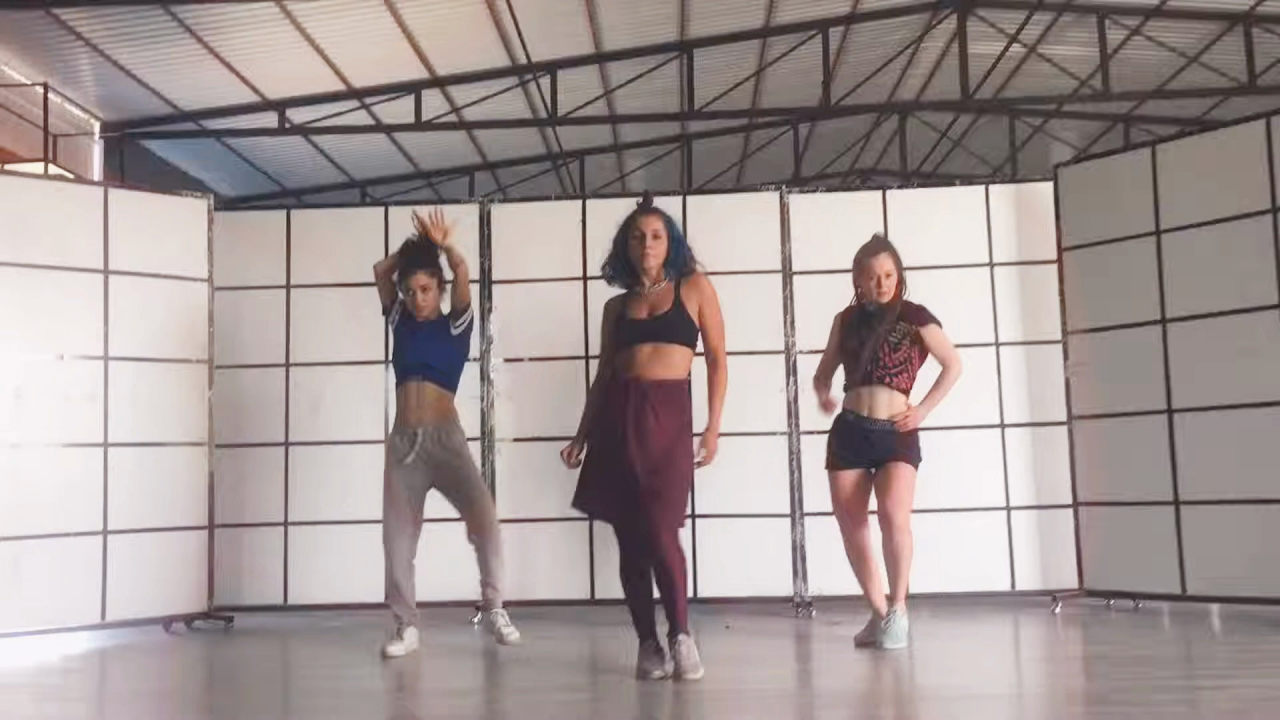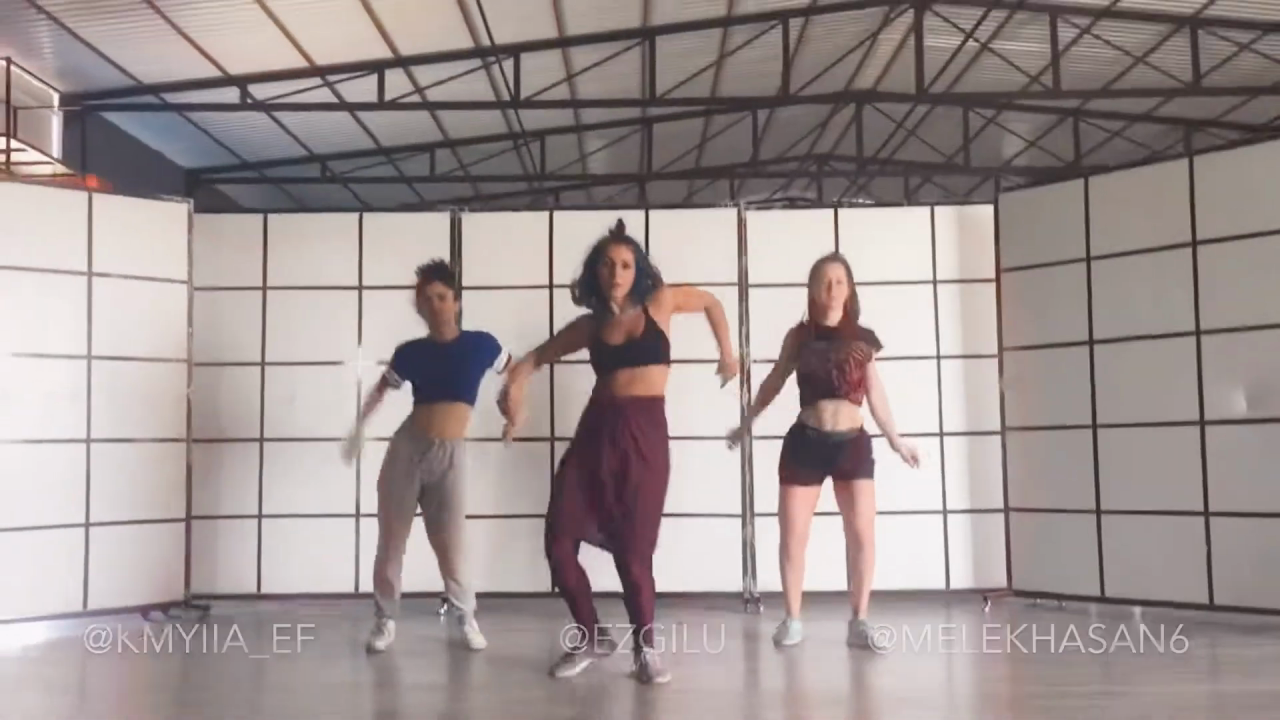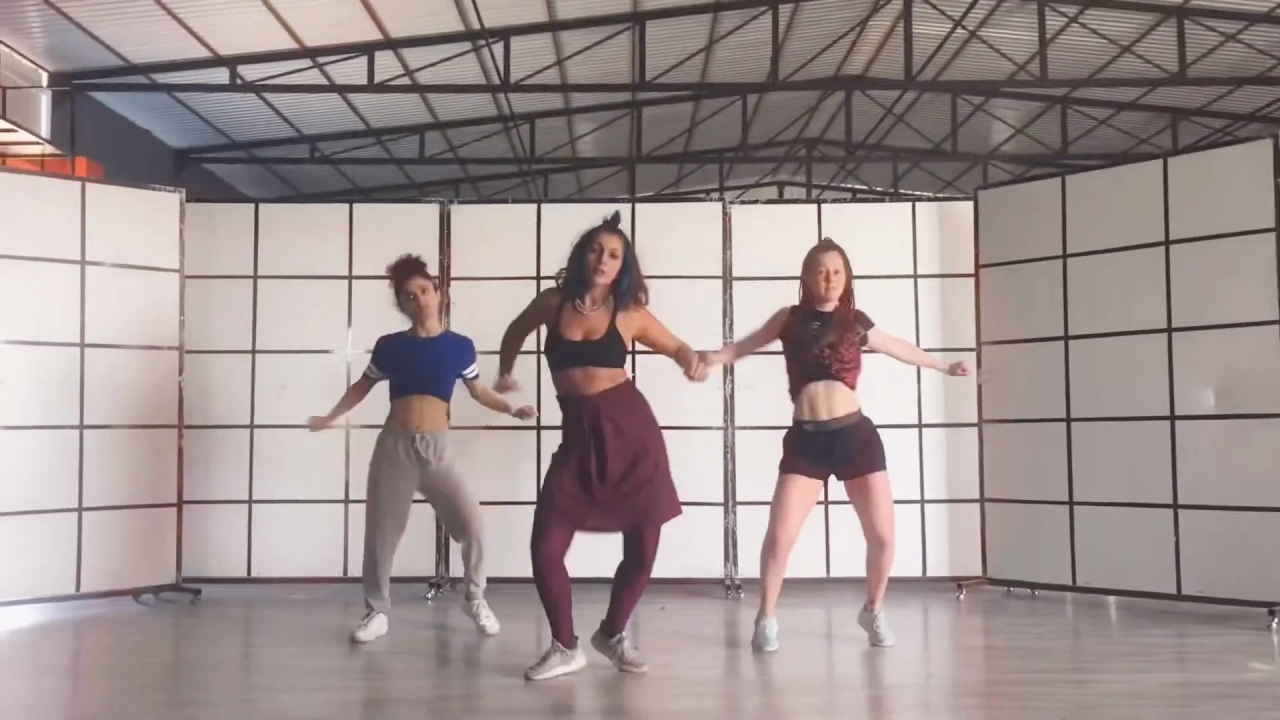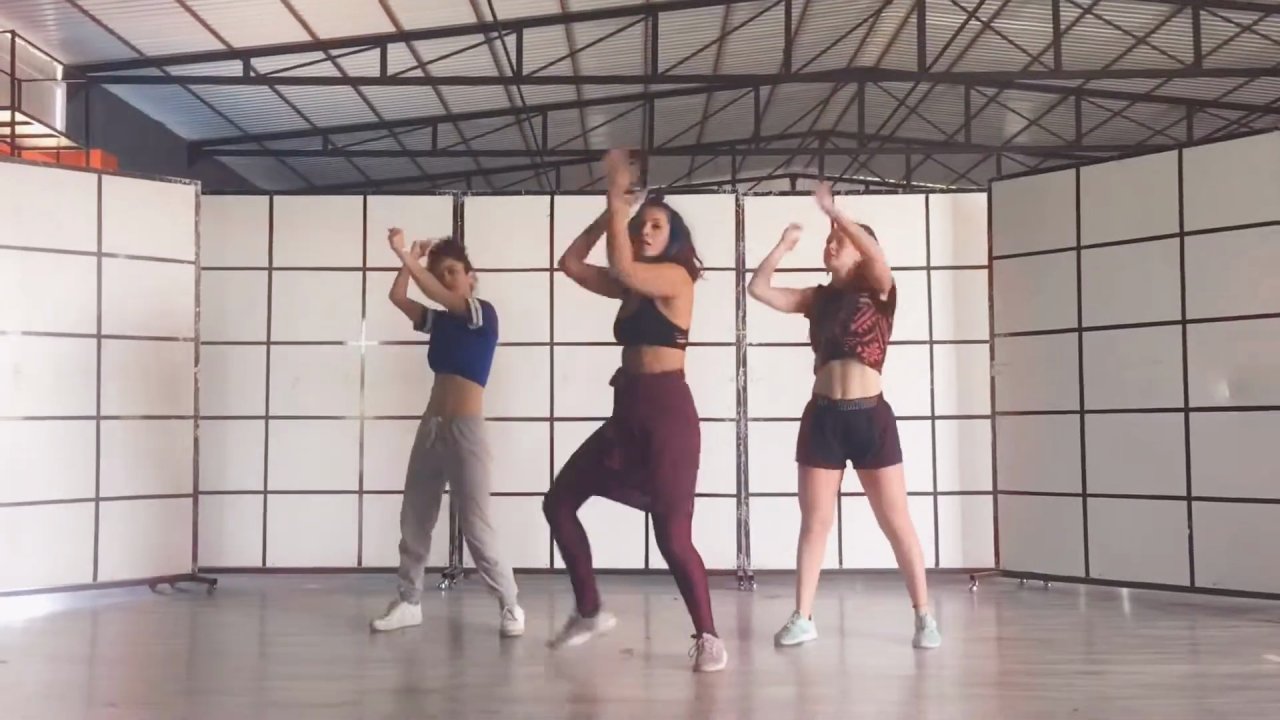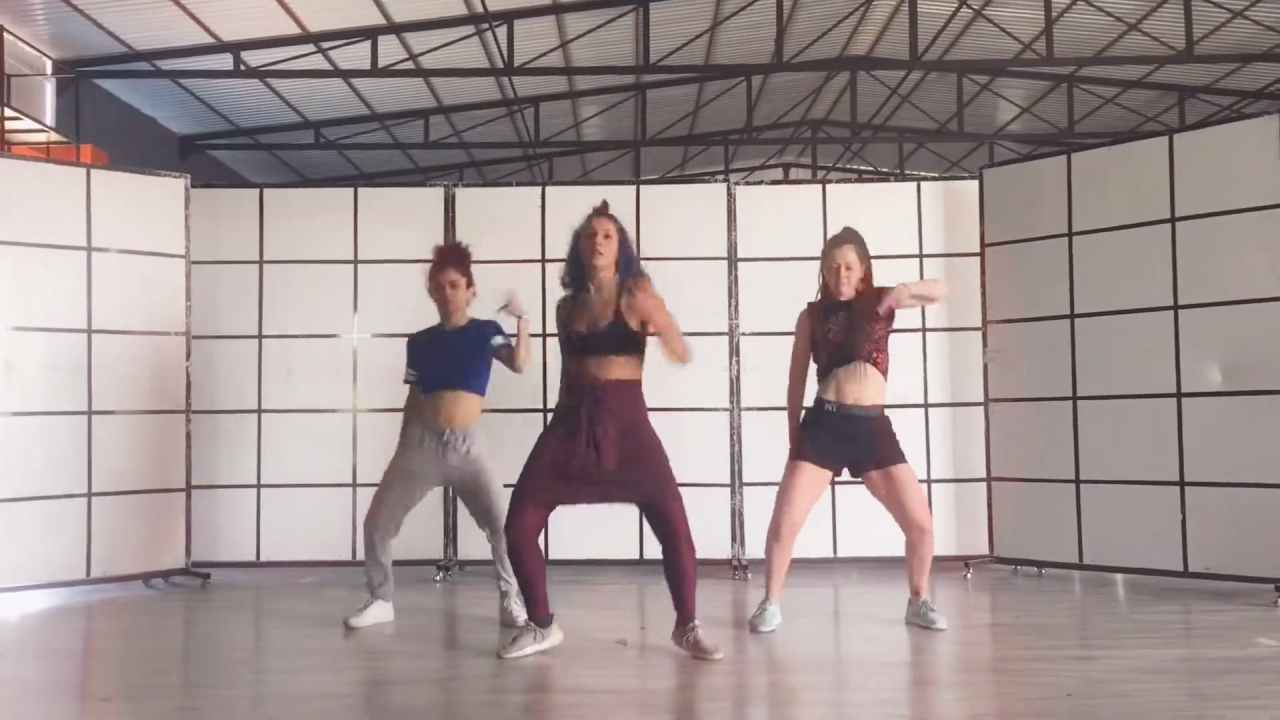
dt=1s
person 1, frame 1
left shoulder: (695, 287)
right shoulder: (616, 306)
left elbow: (717, 360)
right elbow: (603, 374)
left wrist: (713, 426)
right wrist: (581, 435)
left hip: (670, 415)
right hip: (616, 418)
left knee: (660, 531)
right knee: (630, 539)
left ankle: (680, 636)
right ankle: (649, 644)
person 1, frame 2
left shoulder: (661, 300)
right shoulder: (586, 323)
left elbow: (710, 302)
right elbow: (535, 358)
left wrist: (727, 350)
right wrist: (513, 385)
left hip: (644, 437)
right hip: (594, 437)
left knee: (631, 551)
right knee: (559, 543)
left ankle: (644, 649)
right ankle: (593, 635)
person 1, frame 3
left shoulder: (631, 314)
right shoulder: (553, 303)
left elbow: (677, 347)
right elbow: (516, 330)
left wrist: (693, 362)
right wrist: (503, 371)
left hip: (630, 429)
right hip: (579, 437)
left knee: (643, 545)
right knee: (546, 547)
left ankle: (611, 634)
right ankle: (566, 646)
person 1, frame 4
left shoulder: (677, 276)
right shoulder: (633, 287)
left elbow: (623, 267)
right elbow: (571, 265)
left wrist: (617, 197)
right wrist: (608, 208)
left hip: (667, 412)
right hip: (628, 414)
left knee: (672, 535)
right knee: (560, 502)
left ankle: (709, 637)
right ankle: (589, 611)
person 1, frame 5
left shoulder: (636, 292)
right shoulder: (566, 305)
left elbow: (681, 354)
left wrist: (664, 334)
left hip: (625, 419)
right hip: (571, 420)
left knee: (674, 528)
right knee: (519, 527)
left ankle: (687, 626)
right ankle: (540, 626)
person 2, frame 1
left shoulder: (916, 318)
right shoulder: (846, 320)
left elbow: (953, 366)
right elbow: (824, 372)
left wrist: (924, 409)
right wrist: (824, 397)
left hip: (896, 437)
right hip: (849, 433)
left knee: (893, 517)
right knee: (852, 529)
left ankle: (897, 609)
right ankle: (880, 615)
person 2, frame 2
left shoulder: (862, 338)
right shoulder: (799, 336)
left elbow: (874, 395)
right elbow: (774, 383)
left wrist: (896, 440)
right wrist: (745, 424)
left hip: (852, 446)
right hip: (807, 443)
left knee: (862, 537)
right knee: (792, 540)
left ankle: (859, 622)
right ankle: (792, 619)
person 2, frame 3
left shoulder: (857, 324)
right shoulder: (790, 318)
left elbow: (901, 348)
right elbow: (746, 344)
left wrist: (943, 367)
right wrist: (714, 358)
left hip: (855, 435)
right hip: (806, 439)
left knee: (883, 535)
right knee: (779, 536)
left ankle: (872, 610)
right ankle: (766, 617)
person 2, frame 4
left shoulder: (879, 290)
right shoulder: (817, 297)
left elbow: (876, 252)
right elbow: (757, 287)
left wrist: (837, 213)
right wrist: (785, 243)
left hip: (870, 416)
right hip: (822, 417)
left knee: (896, 523)
right knee: (815, 522)
left ankle: (923, 614)
right ankle: (802, 616)
person 2, frame 5
left shoulder: (880, 302)
right shoulder: (813, 315)
left elbow: (939, 290)
right elbow: (797, 376)
left wrist: (906, 290)
right wrist: (793, 434)
left hip: (874, 429)
right hip: (823, 427)
left knee: (921, 524)
right knee: (784, 521)
left ankle: (919, 602)
right ankle: (771, 604)
person 3, frame 1
left shoulder: (457, 324)
right shoulder: (400, 320)
left elbow: (463, 275)
right elbow: (380, 272)
left wrist: (443, 245)
right wrist: (414, 247)
left hip: (446, 437)
right hip: (402, 439)
left knee: (483, 517)
right knee: (398, 537)
left ankle: (494, 607)
right ankle: (406, 627)
person 3, frame 2
left shoulder: (481, 344)
right shoulder: (408, 352)
left elbow: (511, 370)
right elbow: (382, 386)
right wrist: (357, 428)
left hip: (449, 456)
right hip: (406, 450)
left knee: (448, 545)
right knee: (391, 542)
left ankle: (466, 619)
right ankle: (386, 620)
person 3, frame 3
left shoulder: (460, 346)
right shoulder: (390, 346)
left elbow: (478, 391)
right elbow: (362, 385)
left wrist: (513, 408)
right wrist: (332, 414)
left hip: (437, 451)
right hip: (393, 448)
left knee: (472, 525)
right knee: (380, 539)
left ankle: (476, 602)
right ankle: (377, 613)
person 3, frame 4
left shoulder: (484, 314)
right shoulder: (440, 321)
left elbow: (442, 295)
right elbow: (398, 298)
left wrist: (407, 257)
right wrist: (411, 259)
left hip: (465, 430)
right hip: (430, 428)
left knee: (476, 524)
right knee: (414, 520)
left ankle: (510, 606)
right ankle: (409, 602)
person 3, frame 5
left shoulder: (487, 333)
right shoulder: (419, 342)
left elbow: (519, 364)
left wrist: (521, 320)
right wrist: (404, 445)
left hip: (464, 448)
right hip: (420, 444)
left knee: (503, 521)
right knee: (377, 523)
left ankle: (512, 600)
right ankle: (380, 600)
